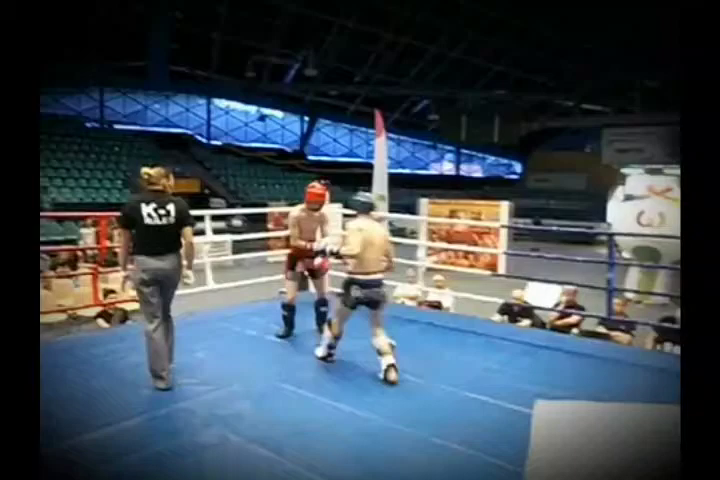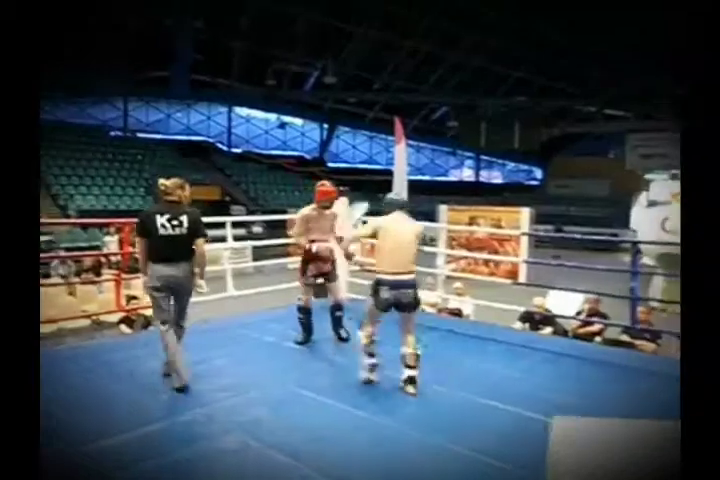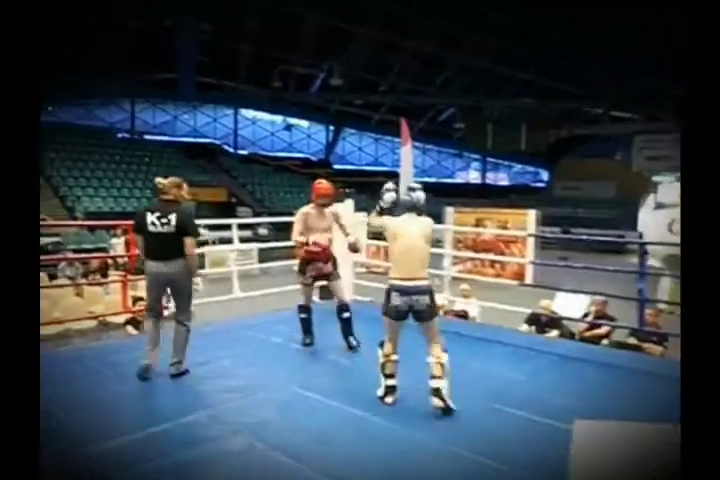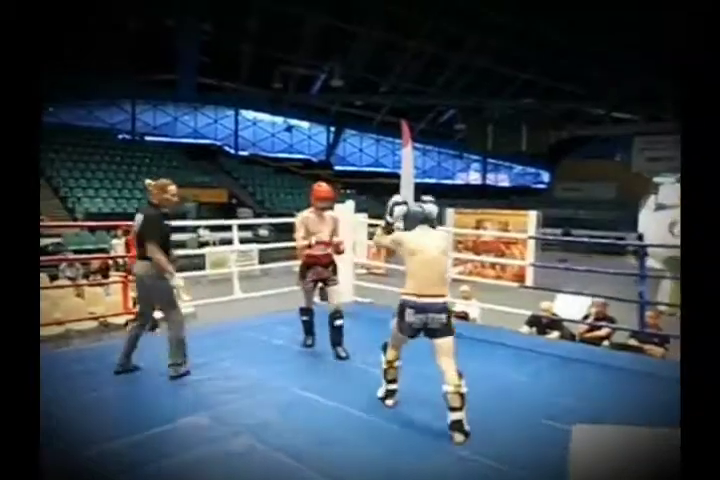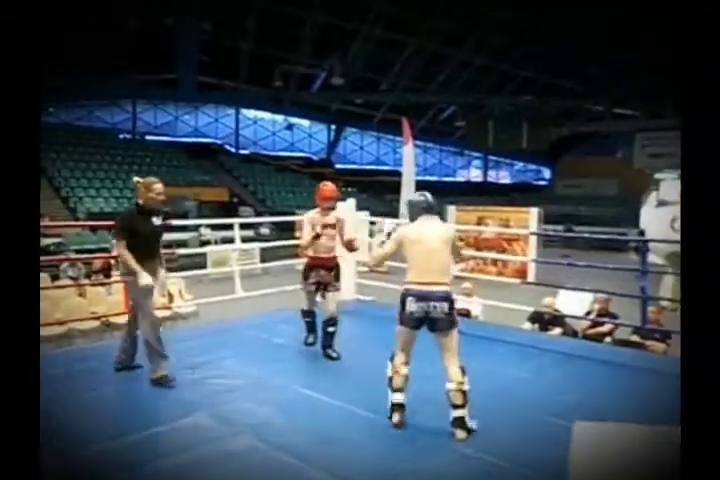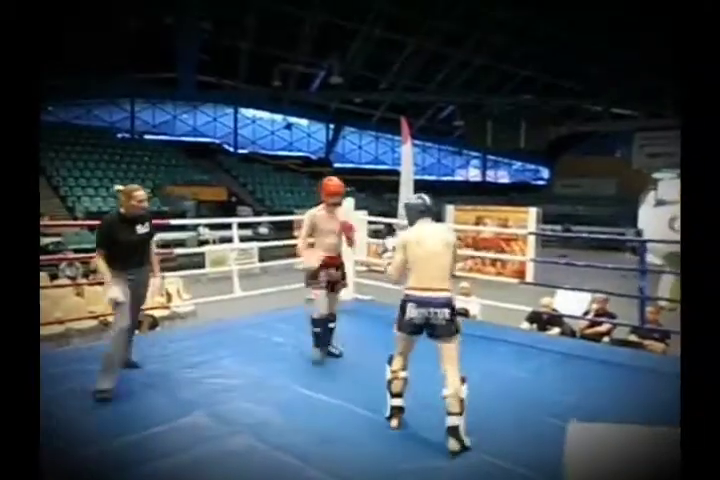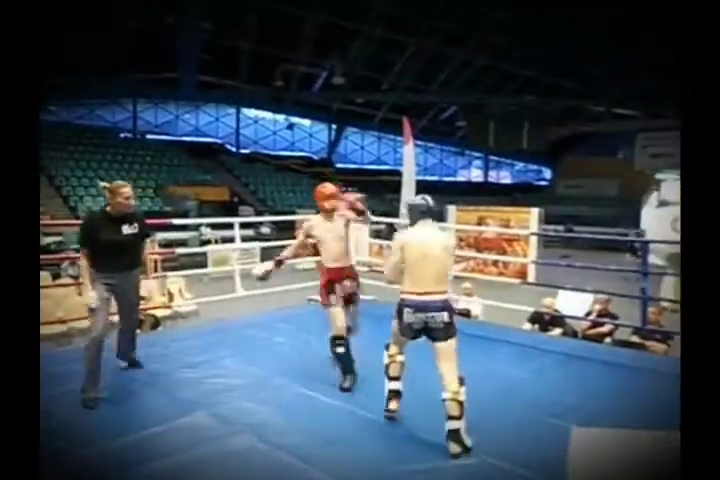
dt=0.2s
person 1, frame 1
left shoulder: (354, 225)
right shoulder: (383, 230)
left elbow: (354, 250)
right elbow: (390, 264)
left wrist: (332, 251)
left hip: (357, 283)
right hip: (377, 284)
left knee: (338, 320)
right knee: (378, 328)
left ankle: (326, 351)
right ankle: (390, 368)
person 1, frame 2
left shoulder: (380, 221)
right shoulder: (417, 227)
left elbow: (354, 235)
left hip: (384, 284)
right hip: (408, 285)
left knee: (369, 326)
right knee: (408, 332)
left ankle: (369, 370)
right ankle: (409, 380)
person 1, frame 3
left shoulder: (388, 223)
right shoulder: (427, 225)
left elbow: (372, 221)
left wrist: (384, 204)
right wrist: (419, 206)
left hip: (397, 291)
right hip: (422, 291)
left knee: (390, 344)
right knee: (435, 344)
left ankle: (389, 391)
right ankle: (439, 393)
person 1, frame 4
left shoulder: (403, 237)
right shoulder: (443, 237)
left elbow: (378, 240)
left wrist: (391, 219)
right wrist: (432, 213)
left hip: (411, 306)
right hip: (439, 308)
left knee: (392, 348)
right knee: (449, 366)
left ankle: (389, 393)
right ankle: (458, 425)
person 1, frame 5
left shoulder: (404, 232)
right shoulder: (447, 229)
left elbow: (376, 259)
right elbow: (457, 259)
left wrist: (381, 241)
left hip: (413, 298)
right hip: (441, 299)
left knee: (401, 355)
right knee: (453, 363)
left ankle: (397, 410)
right ankle: (460, 423)
person 1, frame 6
left shoulder: (406, 236)
right shoulder: (449, 234)
left elbow: (394, 276)
left wrist: (390, 258)
left hip: (414, 303)
right hip: (443, 304)
left knee: (399, 361)
right knee: (452, 372)
left ankle: (396, 413)
right ankle: (454, 433)
person 1, frame 7
left shoulder: (403, 238)
right shoulder: (447, 238)
left elbow: (390, 278)
left hip: (411, 307)
right hip: (440, 308)
left knee: (395, 347)
right knee: (449, 373)
left ankle: (393, 398)
right ankle: (455, 437)
person 2, frame 1
left shoulder: (133, 205)
right shoulder: (178, 205)
left elbow: (125, 242)
right elbow: (189, 240)
left wrist: (124, 268)
right wrist: (189, 267)
left hip: (144, 266)
right hip: (171, 264)
left knee: (153, 321)
right knee: (165, 314)
left ankle: (162, 377)
right ankle: (166, 361)
person 2, frame 2
left shoulder: (148, 215)
right shoulder: (192, 215)
left elbow: (142, 250)
right elbow: (200, 251)
left wrist: (144, 274)
right wrist: (200, 276)
left hip: (158, 273)
right hip: (184, 272)
left knee: (165, 325)
right knee: (178, 320)
left ankle: (179, 376)
right ankle: (170, 367)
person 2, frame 3
left shoulder: (145, 213)
right shoulder: (184, 215)
left elbow: (141, 245)
right elbow: (190, 250)
right wrist: (195, 274)
left hip: (153, 269)
right hip: (178, 268)
left knee: (153, 316)
right knee: (183, 318)
left ankle: (149, 362)
right ankle: (177, 365)
person 2, frame 4
left shoulder: (145, 213)
right shoulder: (155, 217)
right elbow: (153, 252)
right wrist: (173, 274)
left hip: (144, 270)
right hip: (154, 273)
left knee: (144, 317)
right knee: (175, 319)
left ankle: (123, 362)
right ankle: (178, 366)
person 2, frame 5
left shoulder: (156, 212)
right shoulder: (129, 216)
right elbow: (121, 249)
left wrist: (160, 267)
right wrist: (141, 273)
left hip: (151, 268)
right hip: (137, 271)
left knee: (137, 316)
right knee: (149, 318)
left ankle: (124, 360)
right ankle: (159, 371)
person 2, frame 6
left shoulder: (145, 219)
right shoulder: (110, 223)
right elbow: (100, 257)
left wrist: (156, 273)
right wrist: (110, 285)
left hip: (141, 275)
right hip: (120, 277)
left knee: (132, 320)
right knee: (122, 325)
left ankle: (123, 357)
right ankle: (106, 384)
person 2, frame 7
left shoulder: (137, 219)
right shoulder: (93, 221)
left elbow: (142, 250)
right elbow: (84, 257)
right wrist: (89, 289)
left hip: (129, 278)
right hip: (102, 280)
left knee: (130, 324)
right knee: (97, 334)
left ankle: (125, 354)
right ankle: (90, 391)
person 3, frame 1
left shoulder: (322, 216)
right shoulder: (295, 215)
left elbow: (325, 238)
right elbow: (294, 241)
left wrist: (323, 255)
right wrist: (314, 246)
left hip: (314, 256)
right hip: (297, 257)
left knee: (322, 294)
right knee: (290, 297)
left ankle: (322, 324)
right ankle: (288, 326)
person 3, frame 2
left shoulder: (332, 214)
right shoulder: (305, 214)
right elbow: (296, 239)
left wrist: (343, 247)
right wrist: (314, 248)
left hip: (327, 259)
right hip: (310, 260)
left knee: (336, 298)
right knee: (306, 300)
left ankle: (339, 328)
right ankle: (306, 332)
person 3, frame 3
left shoulder: (333, 213)
right shoulder: (304, 213)
left elbow: (343, 227)
right elbow: (295, 238)
left wrist: (350, 238)
right wrist: (311, 240)
left hip: (328, 258)
right hip: (309, 259)
left knee: (342, 299)
right knee: (306, 300)
left ankle: (349, 335)
right ankle: (307, 334)
person 3, frame 4
left shoulder: (333, 218)
right shoulder: (303, 217)
right elbow: (299, 246)
left wrist: (339, 246)
right wrist: (314, 242)
left hip: (328, 263)
right hip: (310, 263)
left knee: (335, 305)
right knee: (307, 303)
left ankle: (337, 344)
right ankle: (309, 334)
person 3, frame 5
left shoulder: (339, 219)
right shoulder: (309, 218)
left elbow: (344, 241)
right elbow: (304, 244)
left wrist: (350, 244)
right wrist: (320, 230)
left hip: (332, 266)
right hip: (313, 266)
left knee: (332, 311)
right knee: (309, 306)
left ankle: (327, 346)
right ankle: (311, 332)
person 3, frame 6
left shoulder: (343, 215)
right shoulder: (313, 216)
left elbow: (351, 244)
right elbow: (301, 242)
left wrist: (349, 236)
right wrist: (308, 257)
left hip: (337, 264)
right hip: (320, 265)
left knee: (332, 309)
right knee: (320, 310)
left ankle: (327, 342)
right ankle: (318, 346)
person 3, frame 7
left shoulder: (343, 216)
right shoulder: (310, 225)
left elbow: (363, 219)
right elbow: (295, 246)
left wrist: (359, 207)
right wrist: (275, 263)
left hip: (348, 273)
right hip: (330, 276)
left knee: (350, 325)
right knee: (339, 329)
right ankle: (348, 372)
